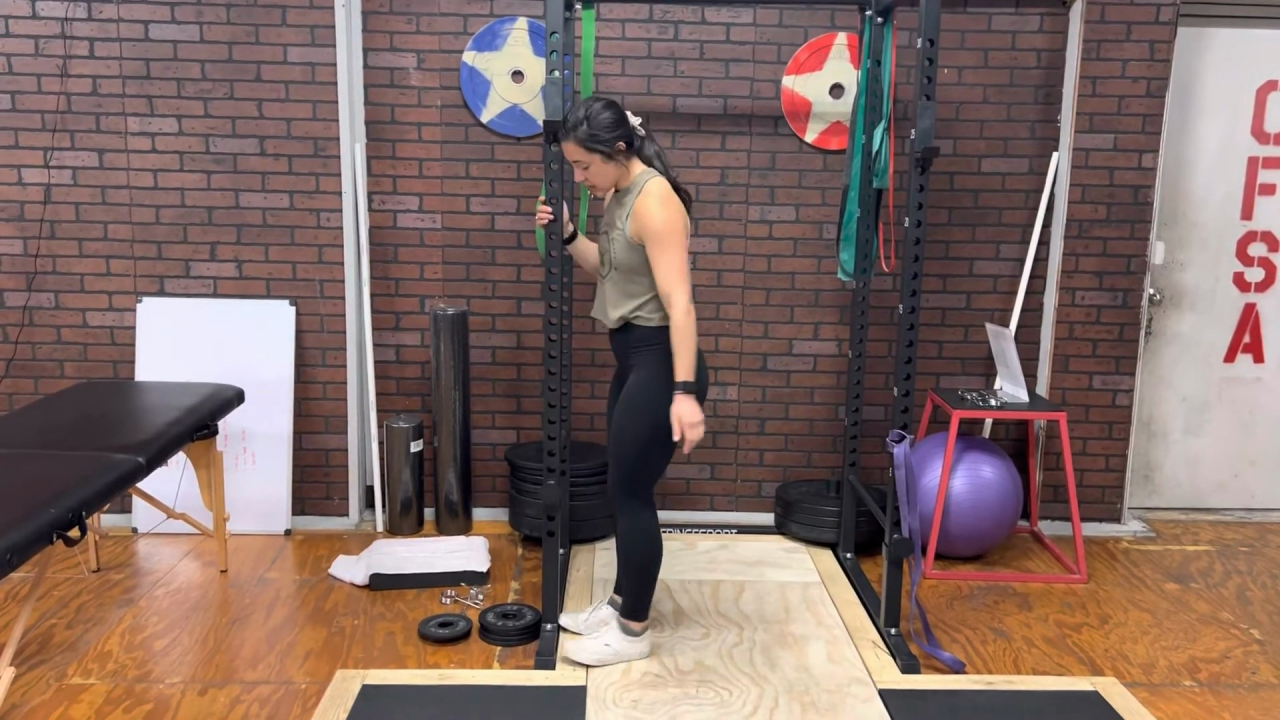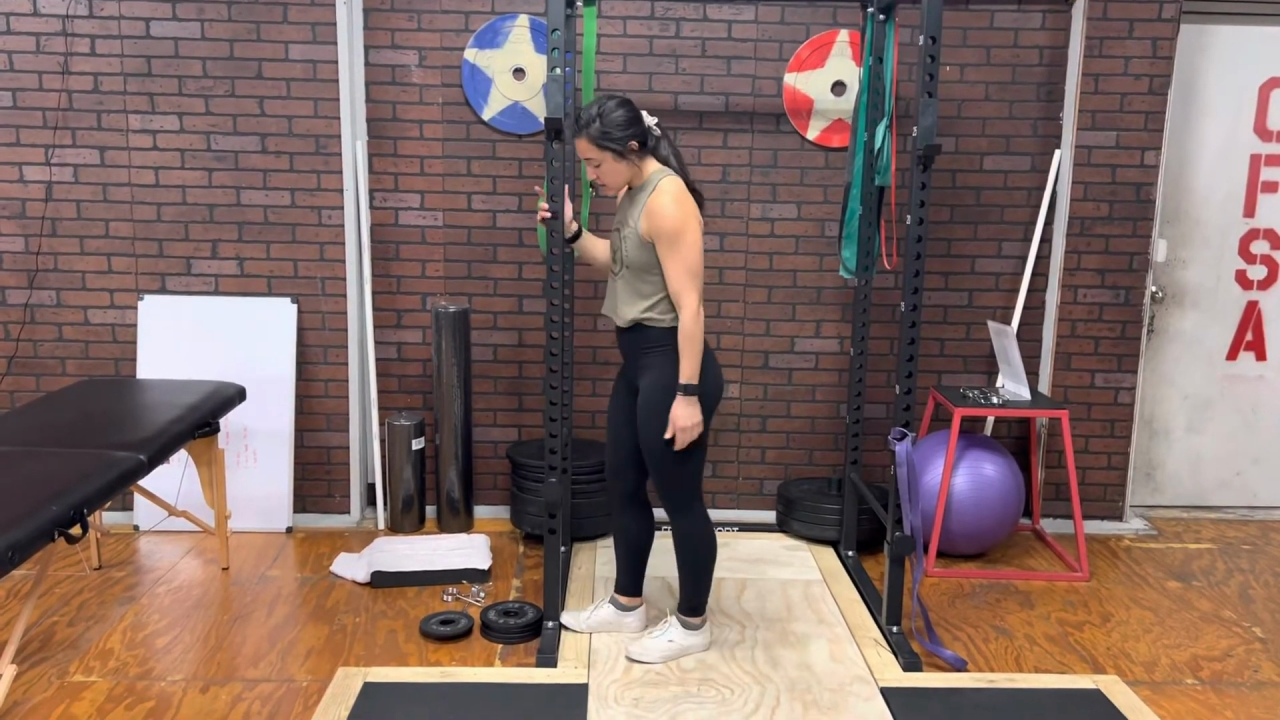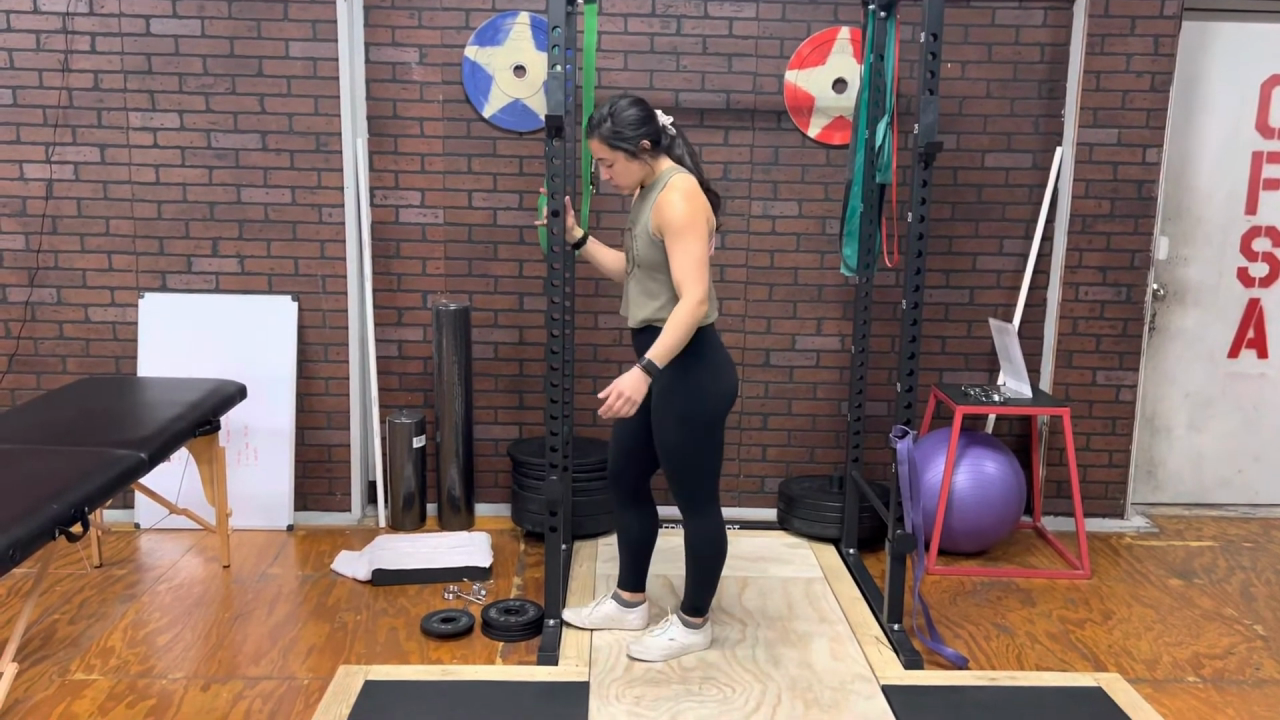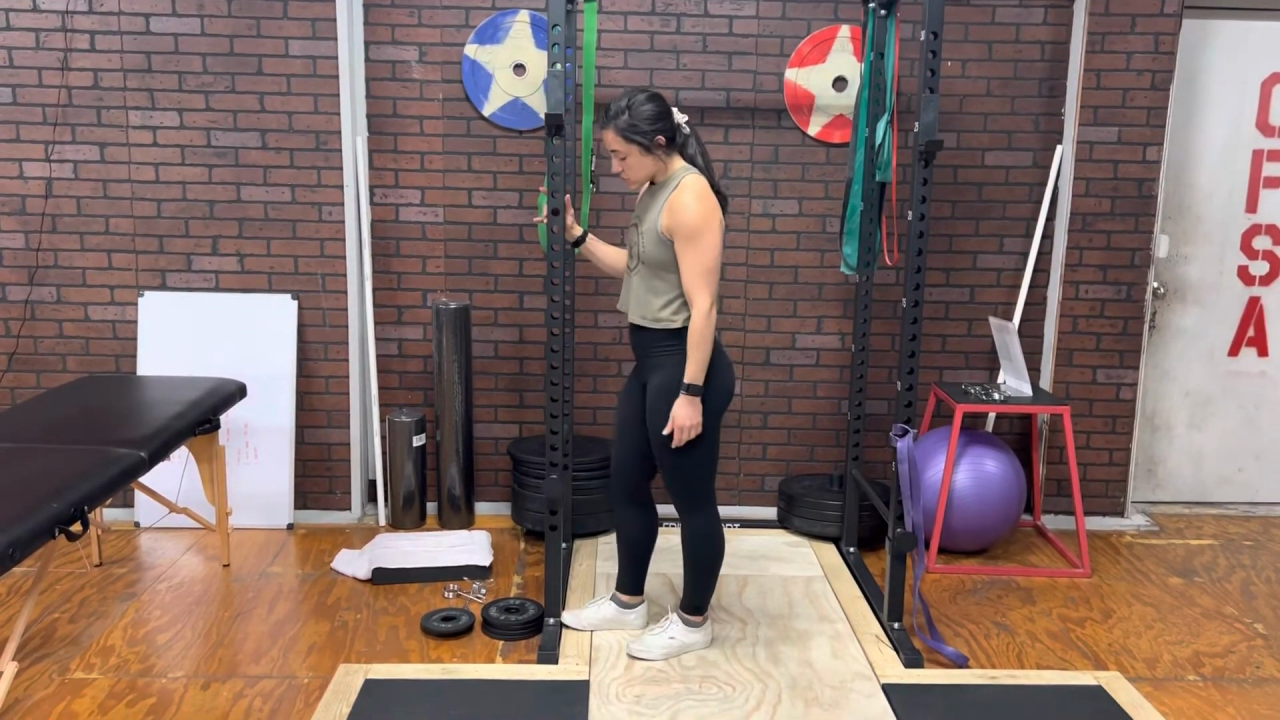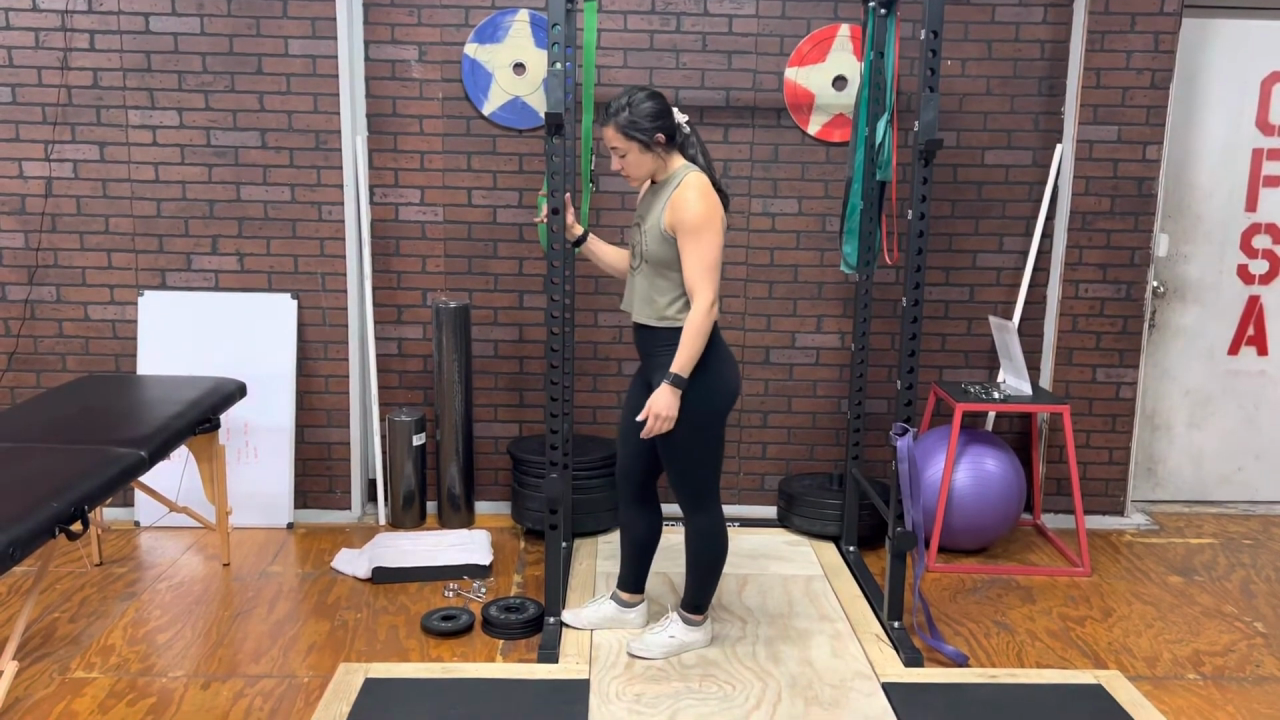
dt=0.4s
person 1, frame 1
left shoulder: (654, 202)
right shoulder: (619, 195)
left elbow: (679, 303)
left wrist: (684, 392)
right wrist: (567, 234)
left hip: (658, 359)
right hip: (633, 357)
left knee: (630, 495)
right knee: (625, 491)
left ankle: (632, 630)
right ankle: (624, 603)
person 1, frame 2
left shoulder: (668, 200)
right shoulder: (631, 192)
left elbow: (690, 305)
left wrist: (689, 393)
right wrist: (571, 231)
left hip: (671, 364)
right hip: (638, 361)
left knee: (681, 500)
right knee: (622, 488)
left ankle: (692, 622)
right ankle: (627, 604)
person 1, frame 3
left shoulder: (680, 196)
right shoulder: (649, 191)
left elbow: (693, 300)
left wrist: (643, 371)
right wrist: (577, 238)
left hip: (691, 370)
right hip: (660, 365)
left knee: (696, 501)
right knee: (623, 479)
left ankle: (693, 622)
right ankle: (629, 600)
person 1, frame 4
left shoulder: (690, 198)
right shoulder: (654, 190)
left elbow: (703, 305)
left wrist: (691, 393)
right wrist: (577, 236)
left hip: (685, 365)
right hip: (651, 362)
left knee: (691, 499)
right knee: (626, 484)
left ankle: (693, 621)
right ankle: (628, 601)
person 1, frame 5
left shoulder: (692, 195)
right shoulder: (654, 190)
left elbow: (704, 301)
left wrist: (675, 385)
right wrist: (578, 235)
left hip: (691, 368)
right hip: (655, 361)
left knee: (697, 498)
right knee: (632, 483)
left ankle: (693, 620)
right ankle: (628, 601)
